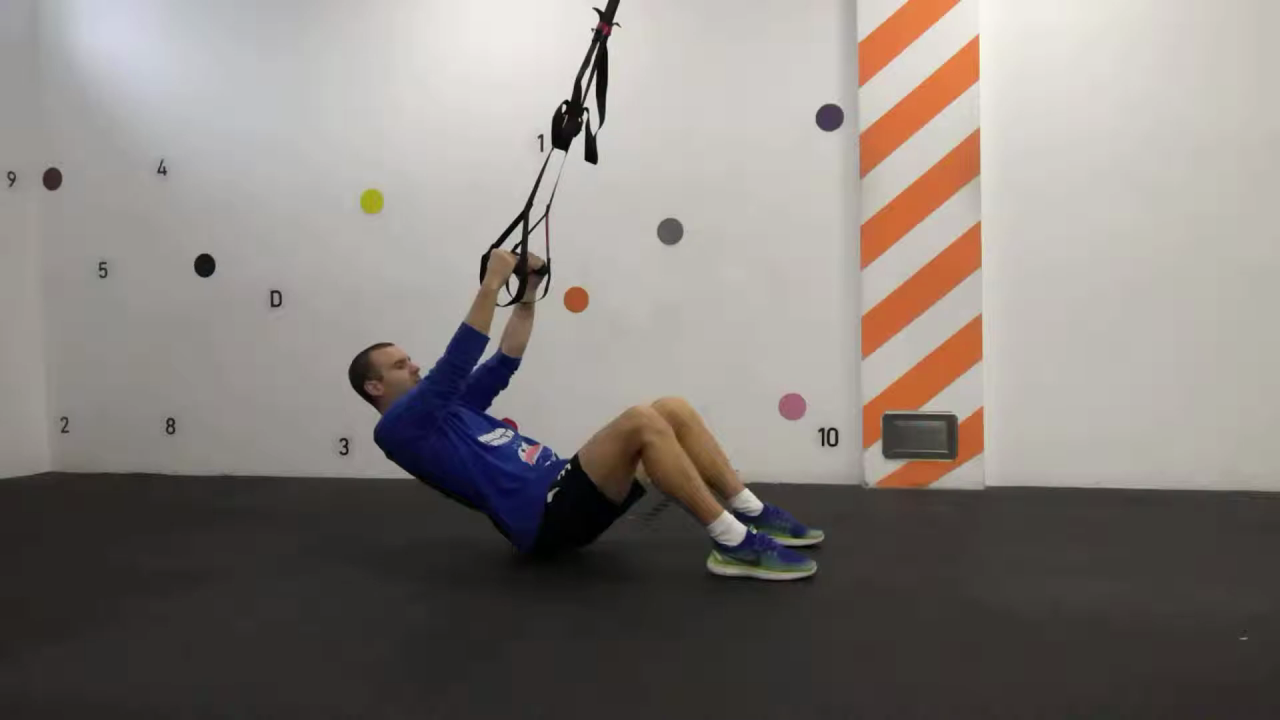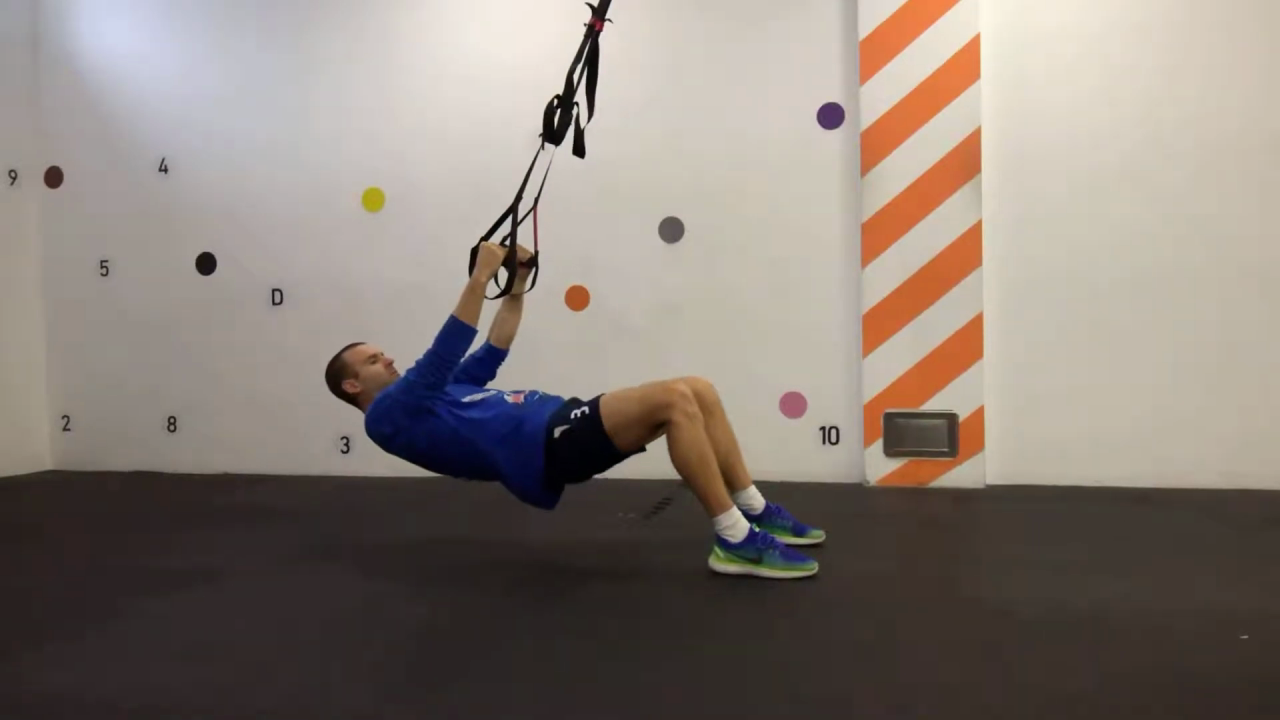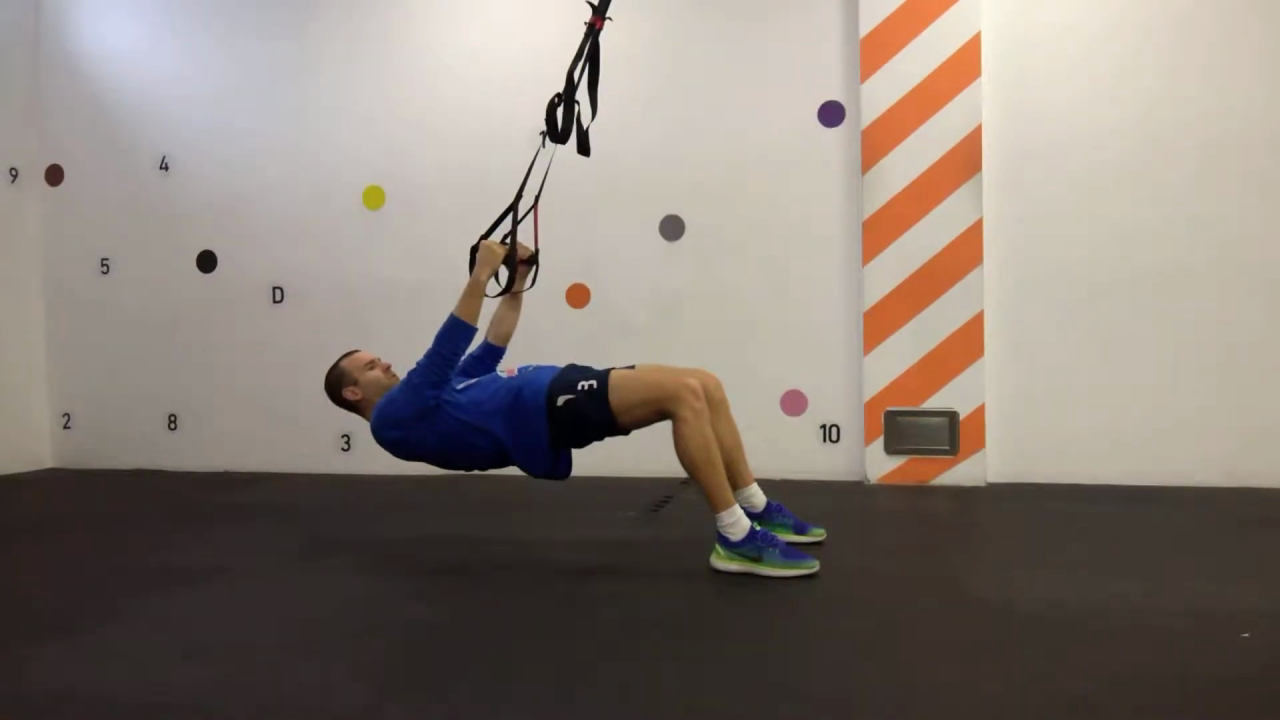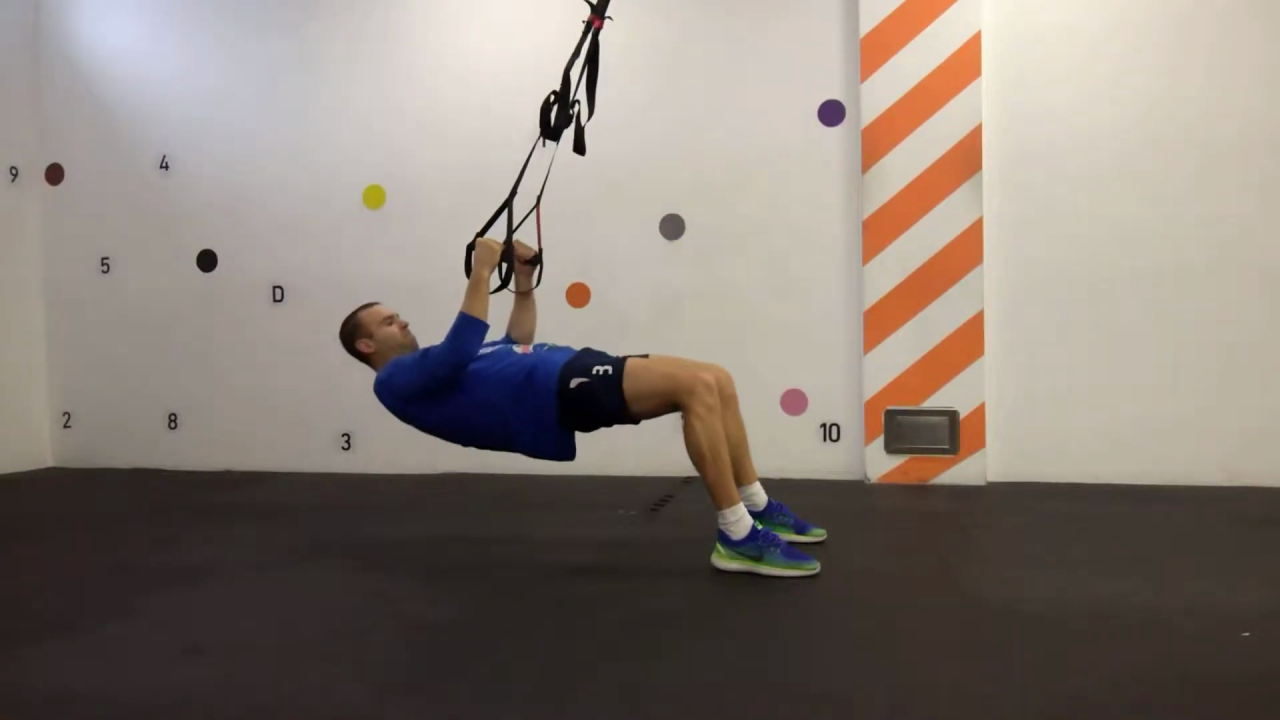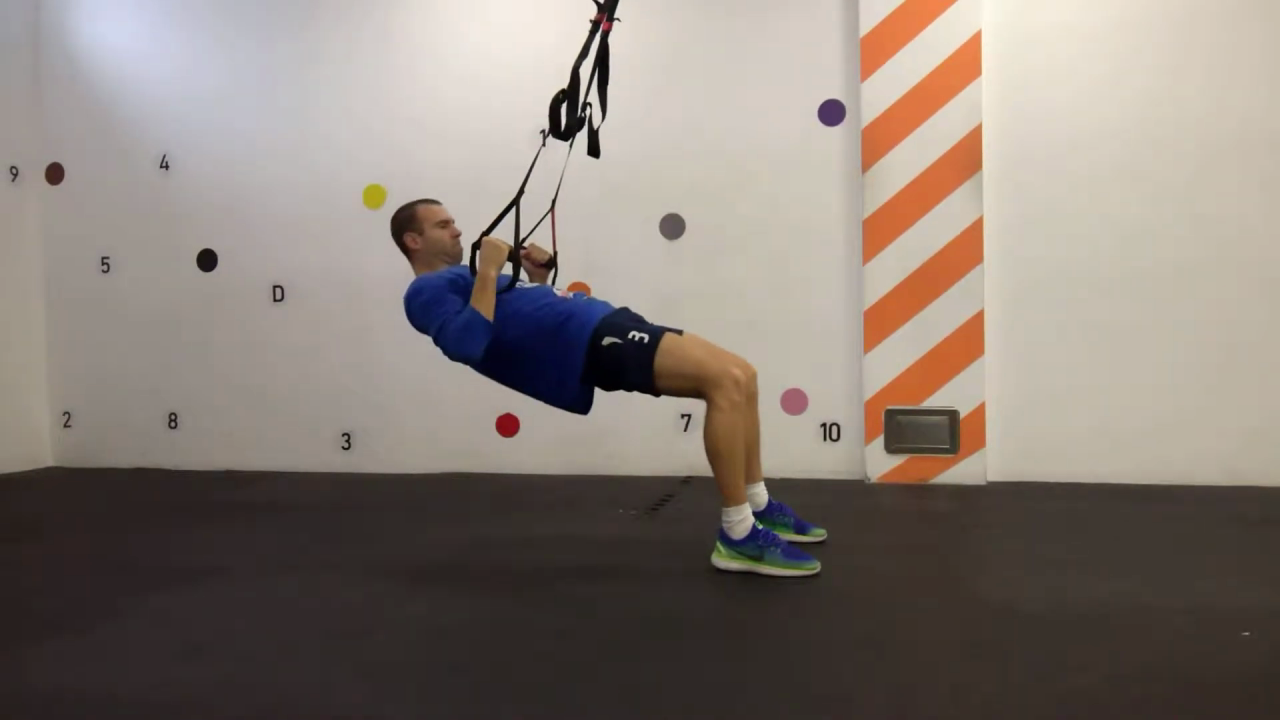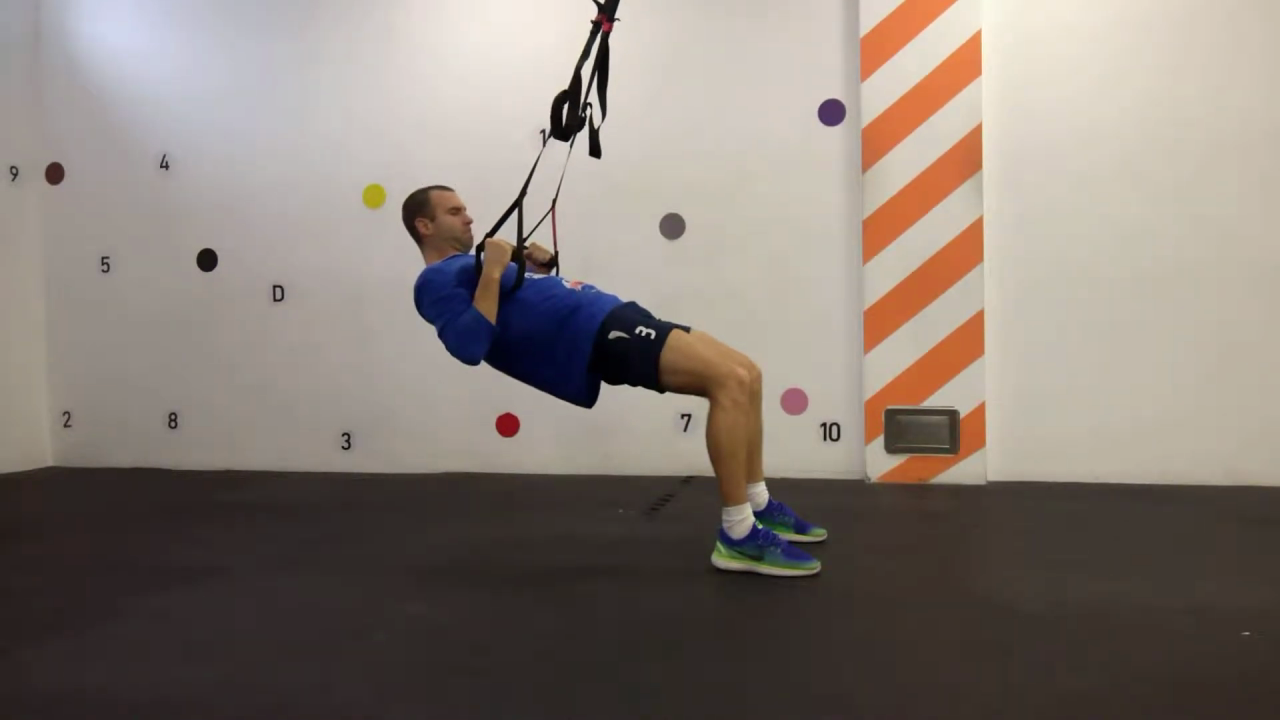
dt=0.7s
person 1, frame 1
left shoulder: (446, 409)
right shoulder: (400, 429)
left elbow: (502, 365)
right elbow: (453, 366)
left wrist: (527, 293)
right wrist: (490, 286)
left hip: (564, 491)
right hip: (548, 515)
left knee: (672, 411)
right knee: (643, 421)
left ankle: (756, 516)
right ankle: (734, 543)
person 1, frame 2
left shoulder: (427, 396)
right shoulder: (388, 418)
left elbow: (491, 355)
right elbow: (442, 356)
left wrist: (516, 286)
right wrist: (478, 279)
left hip: (558, 426)
right hip: (544, 446)
left knee: (698, 391)
right knee: (675, 399)
left ankle: (756, 511)
right ankle: (736, 539)
person 1, frame 3
left shoulder: (425, 399)
right shoulder: (394, 421)
left elbow: (489, 351)
right elbow: (442, 355)
left wrist: (516, 283)
right wrist: (480, 277)
left hip: (556, 393)
right hip: (545, 412)
left knee: (704, 385)
right knee: (684, 392)
left ankle: (757, 510)
right ankle: (737, 538)
person 1, frame 4
left shoulder: (428, 374)
right shoulder: (398, 383)
left elbow: (515, 347)
right elbow: (460, 350)
left wrist: (524, 281)
right wrist: (481, 273)
left hip: (565, 374)
right hip: (555, 392)
left knee: (716, 380)
right knee: (698, 386)
left ankle: (758, 509)
right ankle: (738, 536)
person 1, frame 5
left shoulder: (456, 280)
right shoulder: (427, 293)
right elbow: (466, 346)
left wrist: (538, 279)
right wrist: (488, 271)
left hip: (600, 325)
right hip: (585, 342)
left knee: (739, 376)
right knee: (727, 381)
left ankle: (758, 507)
right ankle: (738, 536)
person 1, frame 6
left shoulder: (462, 268)
right shoulder: (437, 282)
right elbow: (469, 347)
left wrist: (539, 273)
right wrist: (491, 272)
left hip: (607, 319)
right hip: (593, 335)
left knee: (744, 375)
right knee: (730, 380)
left ankle: (758, 506)
right ankle: (739, 535)
